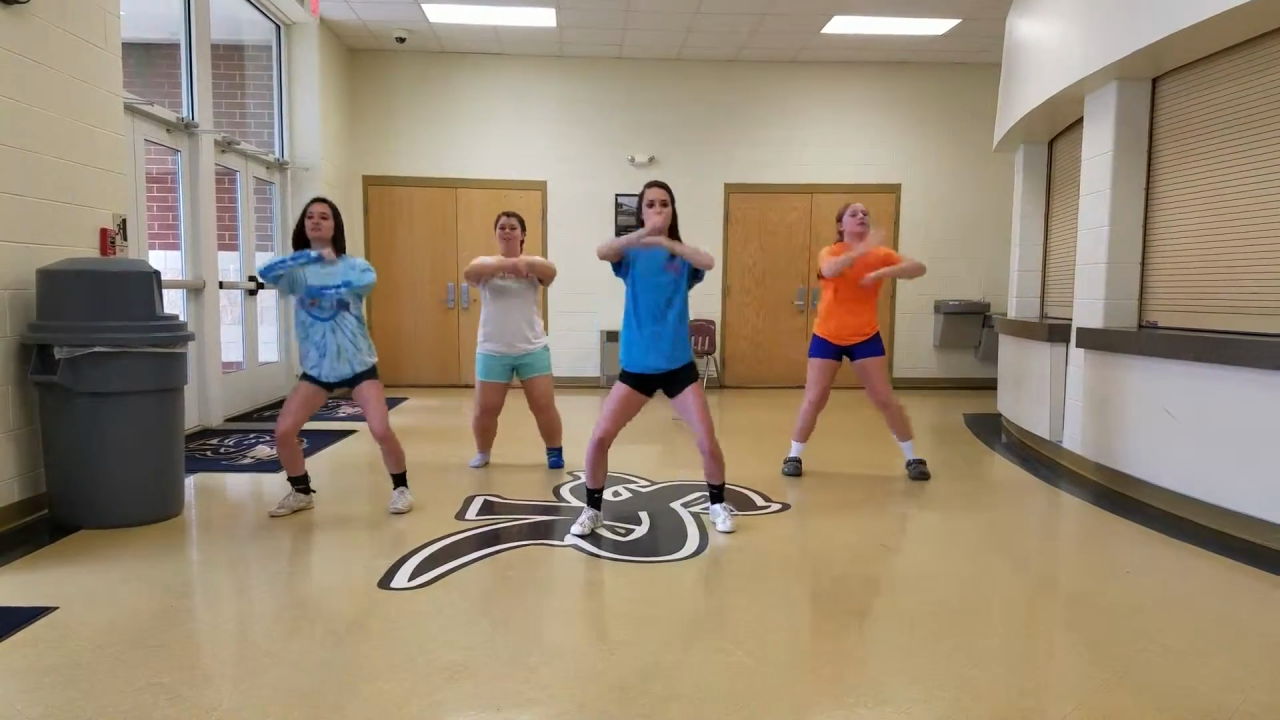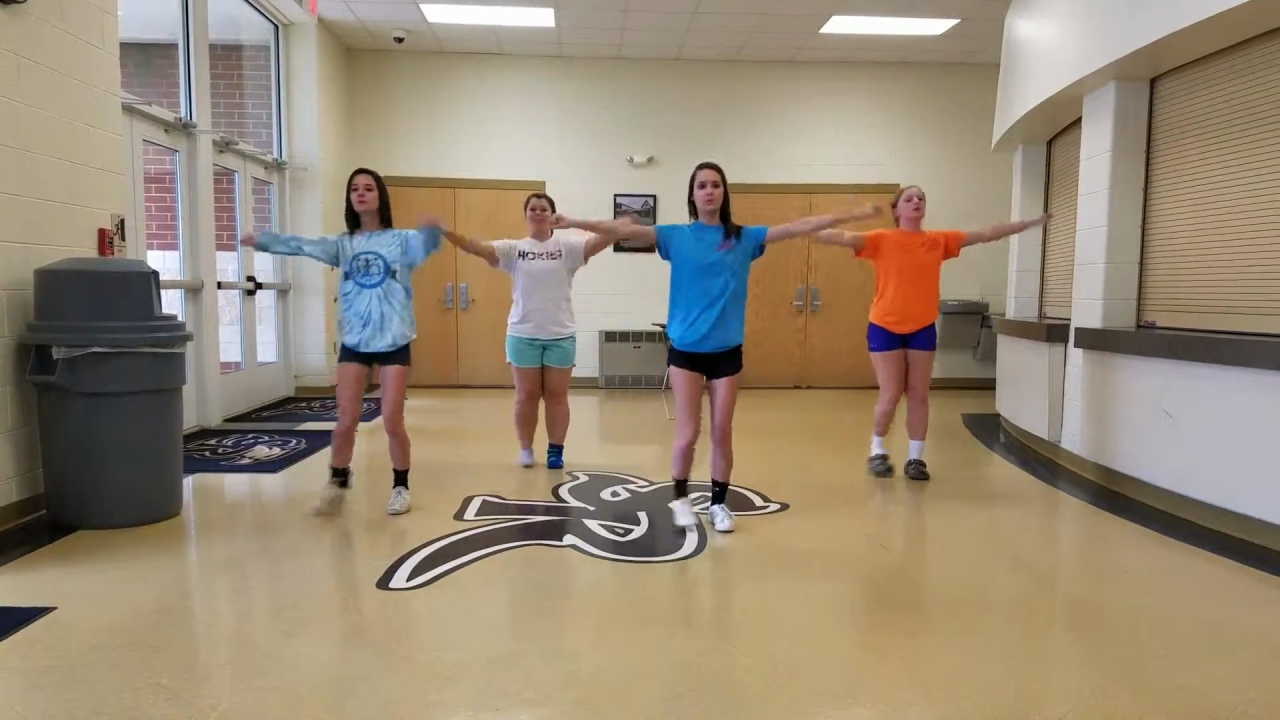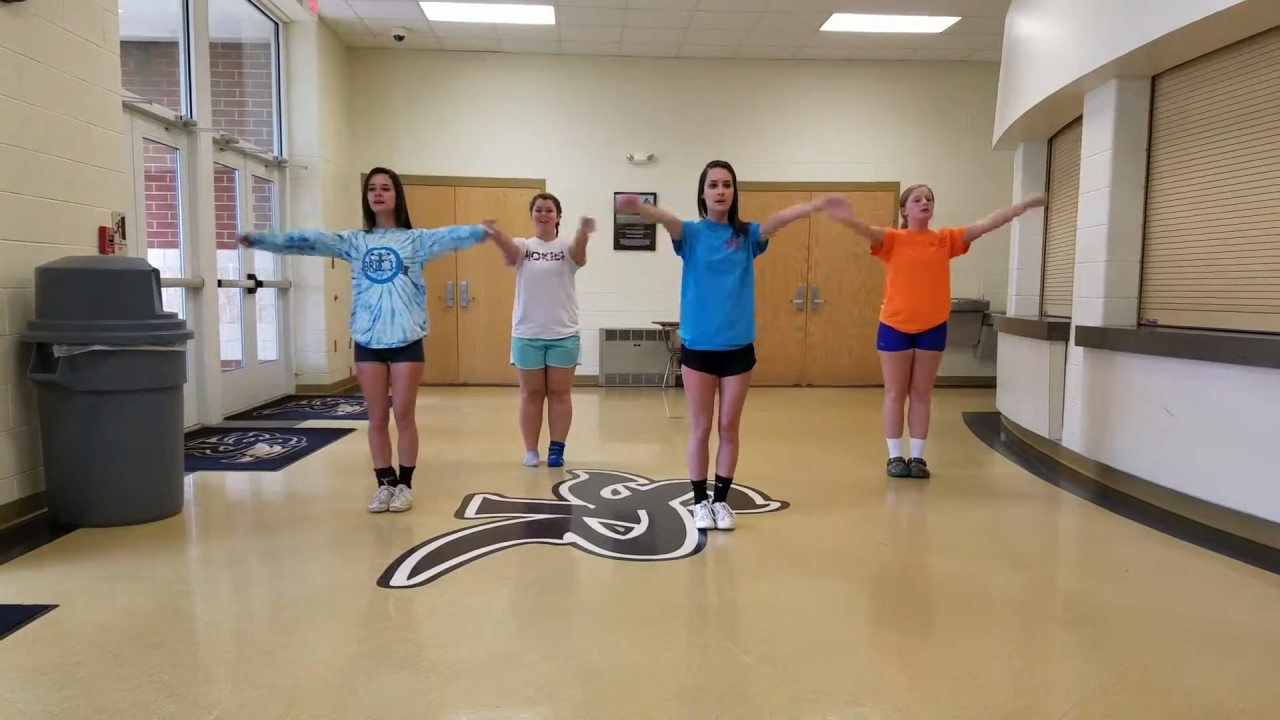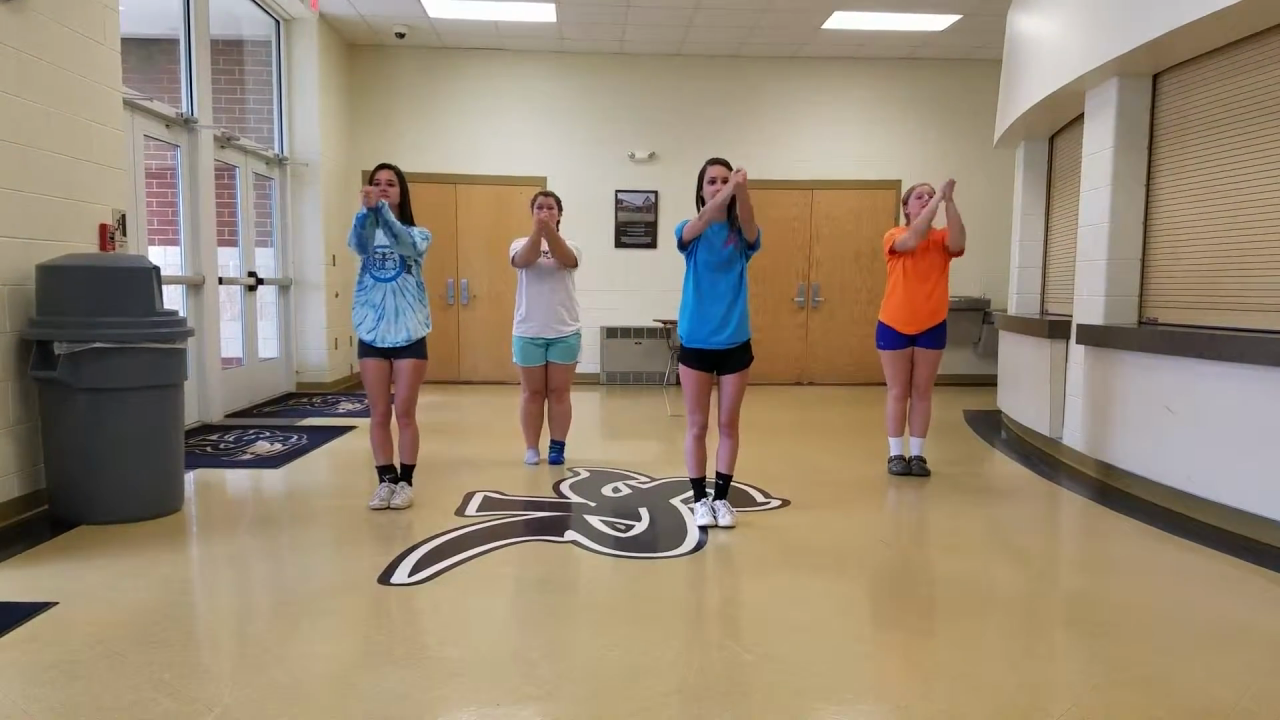
dt=0.5s
person 1, frame 1
left shoulder: (686, 256)
right shoulder: (631, 254)
left elbow: (706, 262)
right elbow: (602, 252)
left wrist: (665, 241)
right wrist: (644, 234)
left hip: (680, 366)
right hip: (636, 368)
left knee: (709, 446)
right knee: (599, 439)
left ankle: (717, 503)
right ankle: (592, 509)
person 1, frame 2
left shoulder: (744, 237)
right shoulder: (676, 235)
left elbow: (797, 229)
right elbow: (625, 230)
left wrist: (848, 216)
right wrist: (575, 223)
left hip: (726, 350)
right hip: (685, 349)
left knee: (722, 433)
right knee: (688, 434)
left ankle: (718, 503)
right ankle: (681, 498)
person 1, frame 3
left shoulder: (748, 233)
right shoulder: (690, 233)
left elbow: (781, 218)
right elbow: (665, 219)
left wrist: (819, 205)
right wrist: (640, 208)
left hip: (738, 345)
right hip: (698, 345)
left knee: (729, 426)
right knee: (700, 428)
left ankle: (721, 500)
right ankle: (700, 501)
person 1, frame 4
left shoulder: (743, 234)
right shoulder: (689, 231)
left elbow: (749, 227)
right elbow: (696, 226)
left wrist: (743, 195)
right wrist: (720, 200)
left hip: (735, 342)
right hip: (695, 342)
left knee: (728, 425)
right knee: (697, 426)
left ankle: (721, 498)
right ankle: (699, 499)
person 2, frame 1
left shoulder: (355, 265)
right shoulder: (298, 270)
left elbow: (363, 282)
right elbow: (266, 273)
left wrist: (316, 287)
right wrist: (313, 254)
left hip: (359, 366)
right hip: (316, 370)
left knee: (382, 432)
right knee: (284, 432)
left ankle: (401, 488)
right ankle: (301, 492)
person 2, frame 2
left shoulder: (403, 240)
right shoulder: (341, 244)
left elbow: (428, 245)
right elbow: (300, 245)
left wrist: (431, 228)
right wrist: (262, 240)
left hip: (393, 343)
right hip: (354, 344)
left knee: (392, 421)
right knee: (346, 420)
left ankle: (400, 486)
right ankle: (337, 483)
person 2, frame 3
left shoulder: (415, 238)
right shoulder: (356, 240)
left elbow: (449, 237)
right elbow: (314, 242)
left wrist: (480, 232)
right wrist: (260, 239)
left hip: (405, 338)
right hip: (367, 340)
left knee: (404, 416)
right knee: (377, 417)
left ankle: (404, 484)
right ankle: (385, 483)
person 2, frame 4
left shoulder: (419, 235)
right shoulder: (367, 234)
left elbow: (405, 243)
right elbow: (358, 242)
left wrist: (381, 209)
right wrist: (366, 210)
left hip: (410, 336)
right hip: (372, 337)
left knee: (404, 413)
right knee: (380, 414)
left ankle: (405, 481)
right ankle: (385, 480)
person 3, frame 1
left shoulder: (882, 255)
right shoulder: (830, 253)
left elbow: (918, 269)
right elbow: (829, 270)
left wrist: (885, 270)
right wrist: (860, 249)
left hip: (867, 338)
right hip: (827, 337)
left knee: (885, 400)
right knee: (814, 400)
left ankle: (912, 459)
right ankle: (794, 455)
person 3, frame 2
left shoulder: (938, 240)
right shoulder: (881, 240)
left elbow: (986, 234)
right elbow: (845, 239)
left wrist: (1029, 223)
right wrist: (816, 235)
left hip: (922, 329)
right hip: (884, 327)
left knee: (919, 396)
right knee: (890, 395)
left ankle: (915, 458)
right ankle: (877, 451)
person 3, frame 3
left shoulder: (945, 239)
right shoulder: (891, 239)
left elbow: (985, 224)
right elbow: (867, 231)
left wrist: (1025, 205)
right wrist: (848, 220)
left hip: (932, 326)
right hip: (895, 325)
left knee: (921, 393)
right knee: (895, 393)
left ankle: (917, 456)
right ankle: (895, 456)
person 3, frame 4
left shoulder: (943, 238)
right shoulder: (894, 237)
left elbow: (958, 245)
right elbow: (912, 241)
left wrist: (950, 202)
right wrist: (936, 201)
left hip: (932, 325)
right hip: (894, 324)
left knee: (922, 392)
right knee: (898, 392)
left ankle: (917, 454)
right ankle: (896, 454)
person 4, frame 1
left shoulder: (534, 265)
right shoulder: (485, 264)
left elbow: (551, 272)
right elbow: (470, 274)
left wrist: (522, 263)
right wrist: (502, 266)
left hip: (532, 349)
right hip: (493, 350)
left knee: (544, 407)
right knee: (485, 409)
left ankle: (555, 451)
right ankle: (483, 452)
person 4, frame 2
left shoulder: (567, 246)
right shoulder: (513, 248)
left elbow: (595, 244)
right elbow: (479, 248)
right wrist: (449, 235)
left hip: (560, 335)
right hip: (523, 333)
left knee: (556, 395)
right knee: (526, 395)
left ankle: (555, 449)
right ankle: (525, 448)
person 4, frame 3
left shoulder: (566, 247)
right shoulder: (523, 246)
left elbow: (579, 253)
right elbow: (510, 251)
left wrist: (584, 233)
right wrist: (495, 235)
left hip: (564, 334)
right hip: (527, 334)
left knee: (559, 393)
right knee: (531, 393)
left ankle: (557, 448)
right ankle: (530, 450)
person 4, frame 4
left shoulder: (570, 247)
right shoulder: (521, 244)
left elbow: (566, 259)
right elbow: (522, 260)
left wrist: (550, 232)
right wrist: (536, 232)
left hip: (564, 332)
right hip: (528, 332)
left knee: (559, 392)
right knee: (532, 393)
left ankle: (557, 446)
right ankle: (531, 448)
